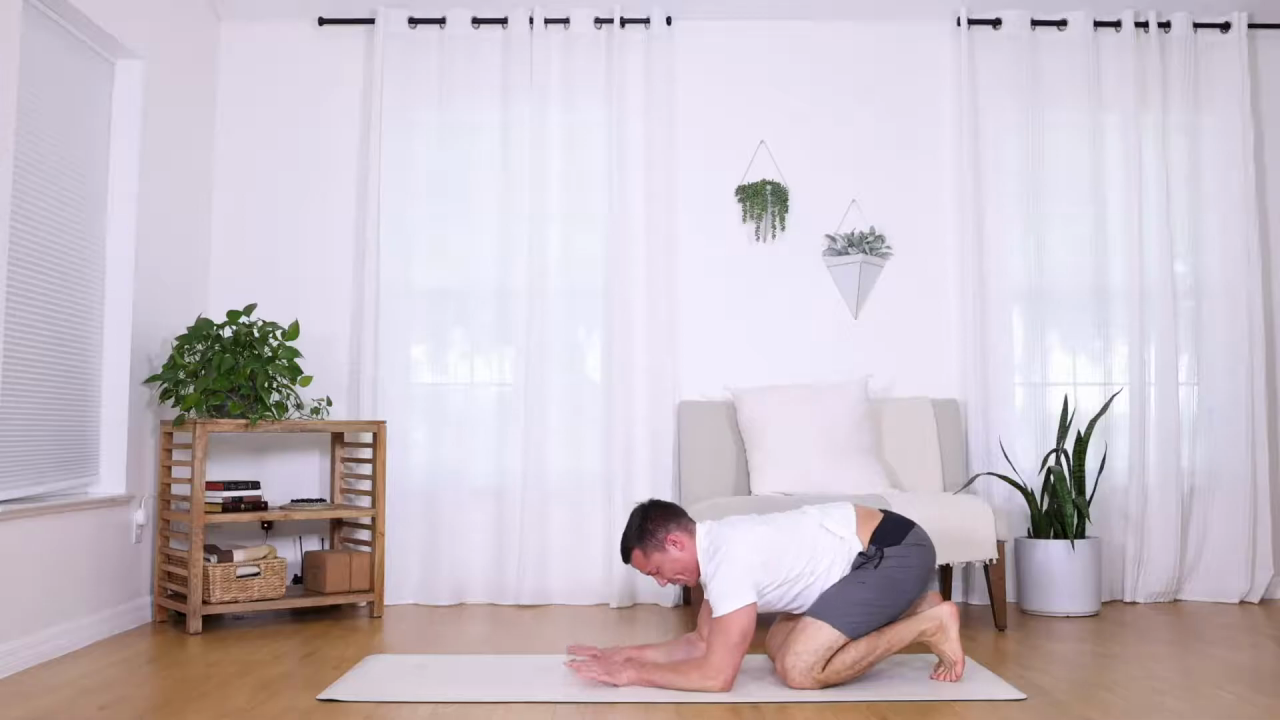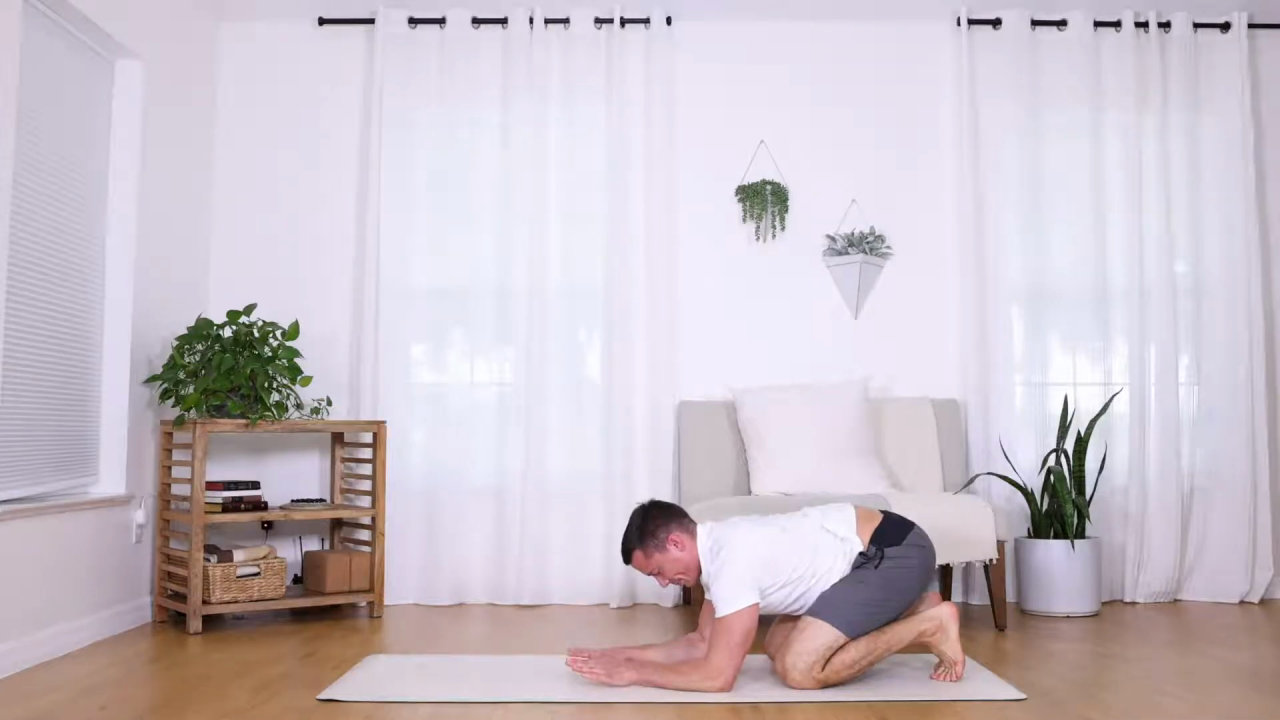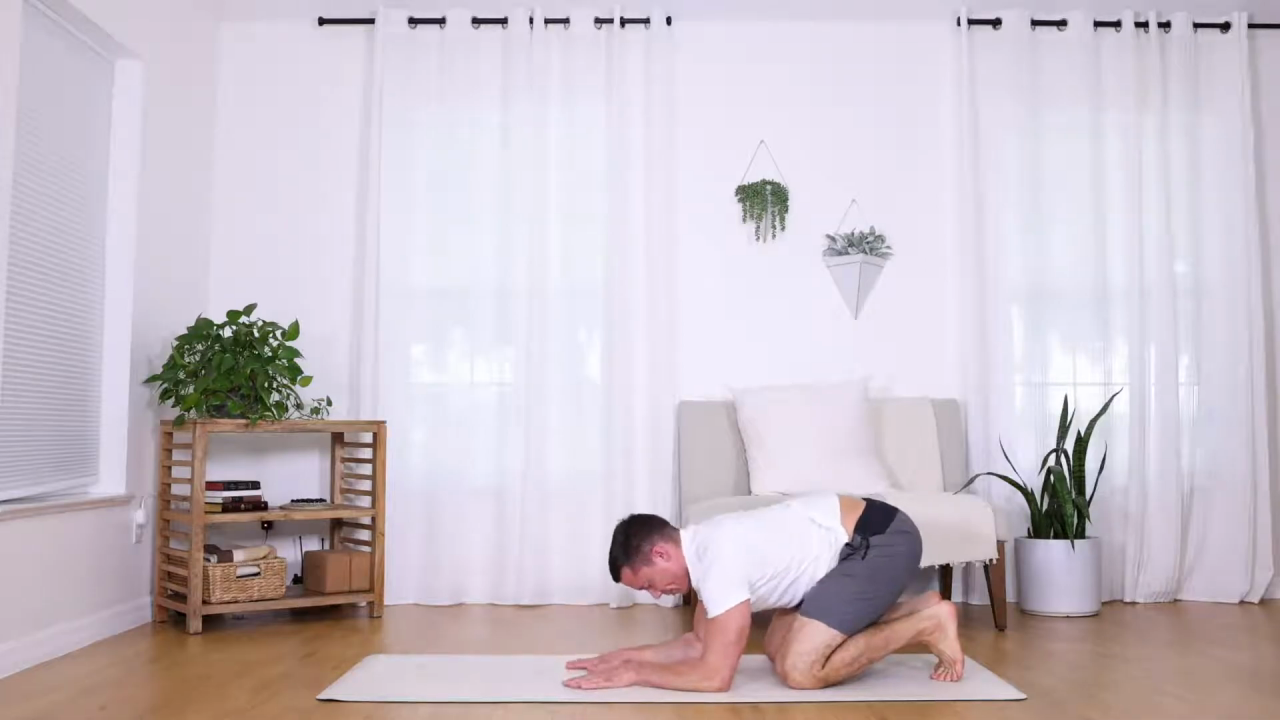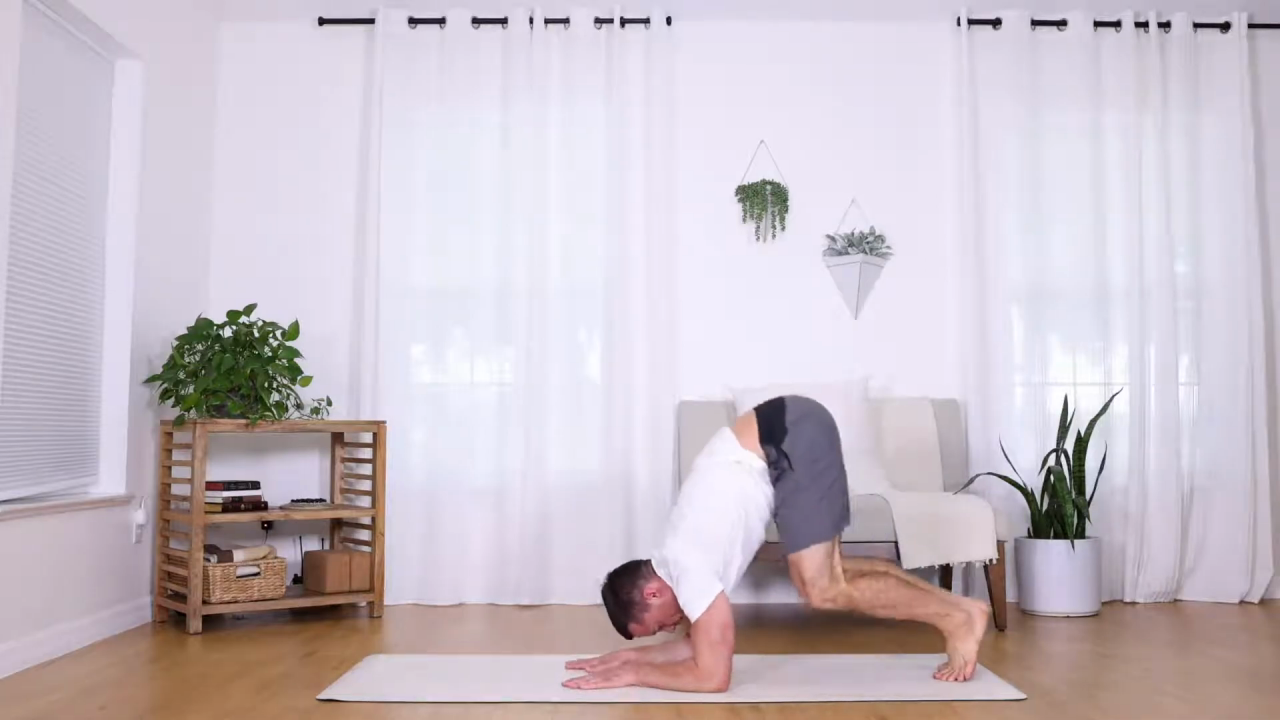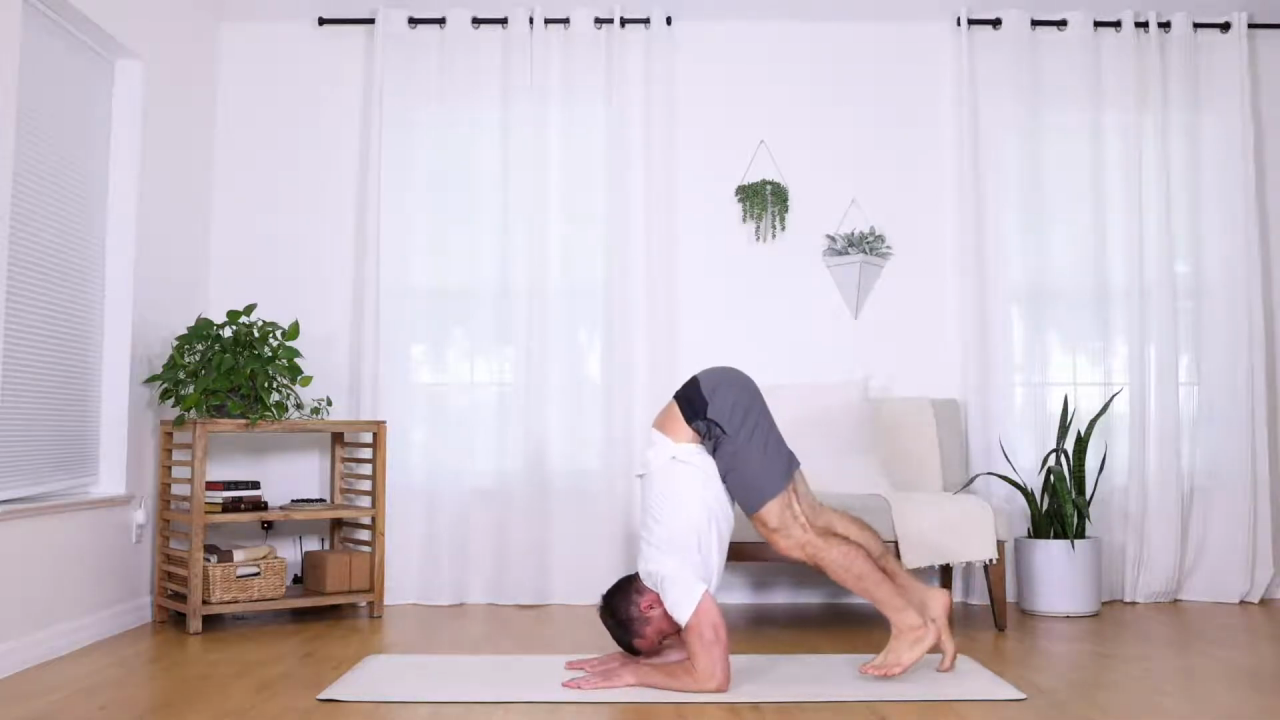
dt=1s
person 1, frame 1
left shoulder: (728, 559)
right shoulder: (716, 545)
left elbow: (716, 675)
right elbow: (702, 642)
left wrist: (633, 673)
right wrist: (627, 653)
left hip: (896, 552)
right hip: (873, 550)
left knee: (799, 669)
right knee: (778, 647)
left ankle: (930, 625)
right ankle: (913, 607)
person 1, frame 2
left shoulder: (730, 559)
right shoulder: (717, 545)
left elbow: (717, 675)
right elbow: (703, 642)
left wrist: (634, 673)
right wrist: (625, 653)
left hip: (896, 551)
right hip: (873, 550)
left knee: (799, 668)
right knee: (779, 647)
left ankle: (929, 625)
right ankle: (912, 607)
person 1, frame 3
left shoulder: (718, 561)
right shoulder: (703, 548)
left elbow: (715, 675)
right elbow: (701, 642)
left wrist: (634, 674)
right wrist: (626, 655)
left hip: (882, 541)
right hip: (860, 540)
left knee: (799, 670)
right knee: (778, 649)
left ankle: (928, 624)
right ankle: (915, 609)
person 1, frame 4
left shoulder: (687, 568)
right shoulder: (678, 562)
left elbow: (713, 677)
right elbow: (704, 642)
left wrist: (633, 674)
right wrist: (632, 655)
left hip: (790, 435)
right hip: (786, 433)
left knee: (822, 589)
right knee: (825, 574)
left ankle: (959, 619)
right ankle: (958, 608)
person 1, frame 5
left shoulder: (671, 575)
left elbow: (712, 677)
right elbow: (698, 641)
left wrist: (632, 673)
right wrist: (628, 658)
right hip: (712, 410)
left knee: (794, 537)
right knee: (811, 519)
left ankle: (911, 623)
right ankle: (923, 599)
